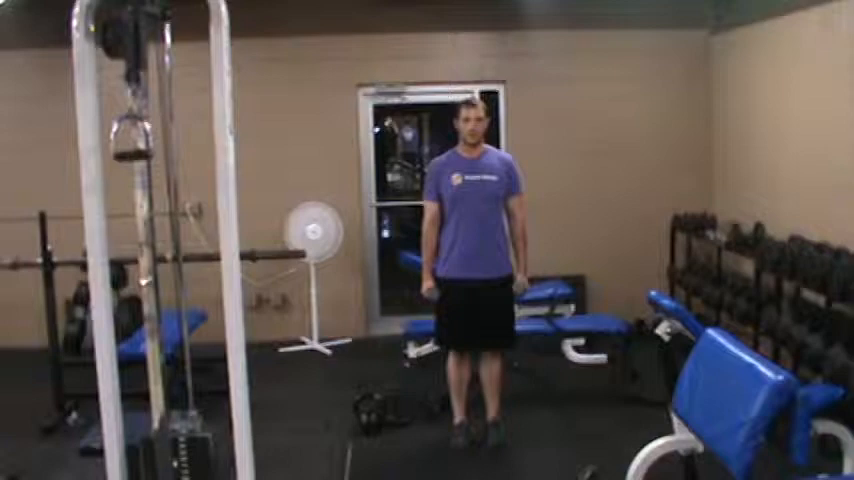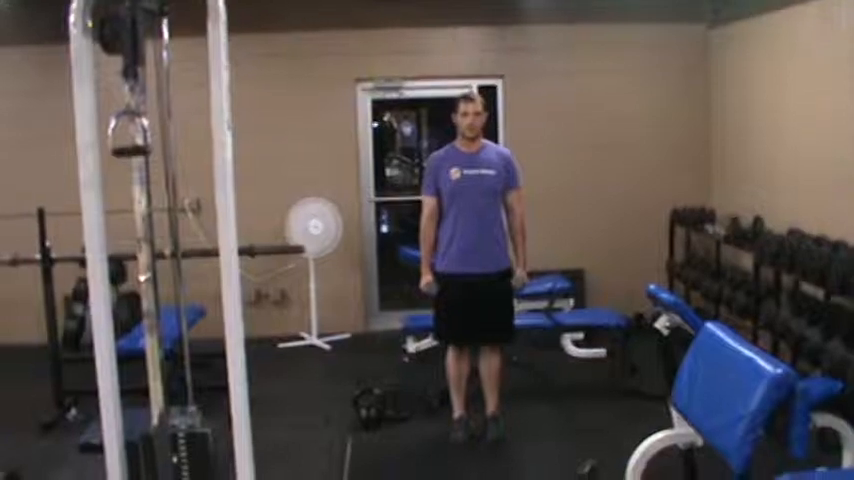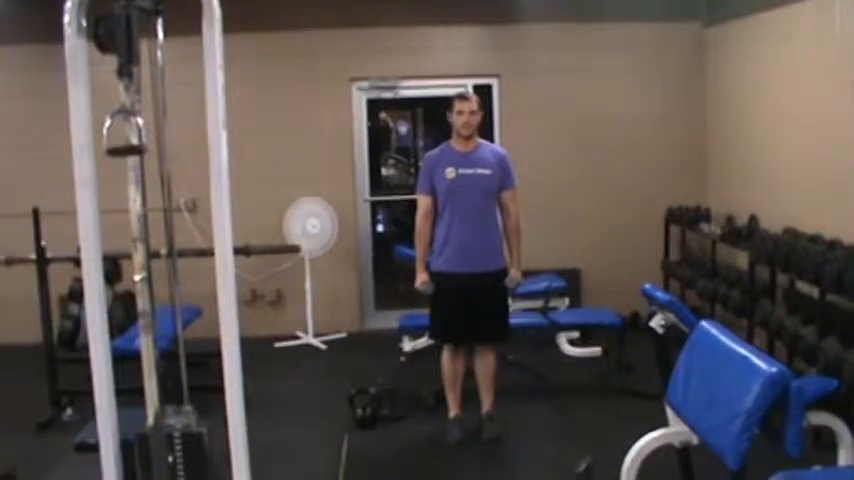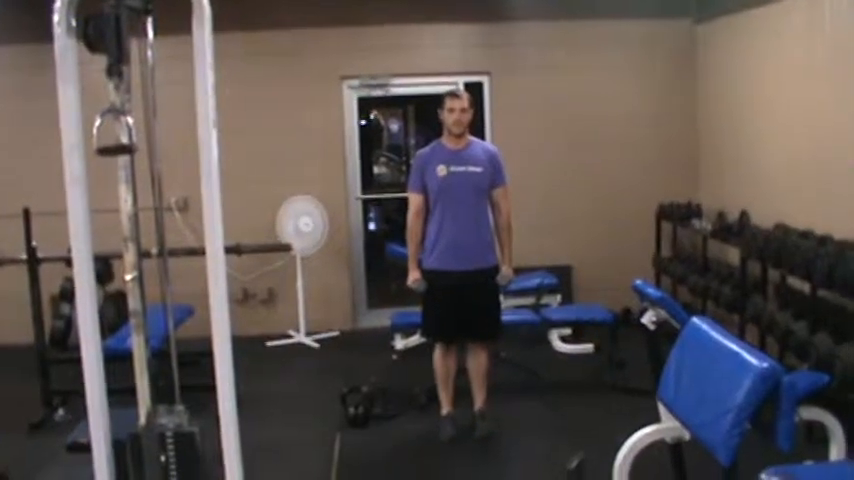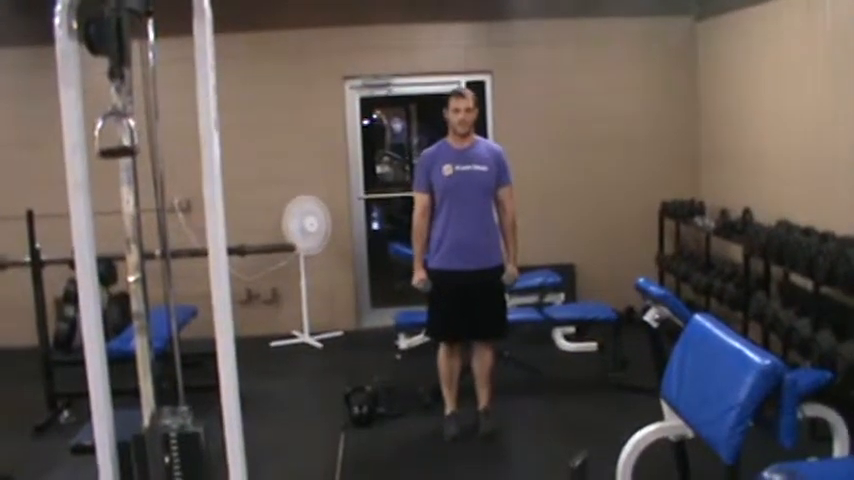
dt=0.3s
person 1, frame 1
left shoulder: (504, 164)
right shoulder: (440, 167)
left elbow: (517, 219)
right elbow: (430, 223)
left wrist: (522, 268)
right wrist: (427, 274)
left hip: (496, 275)
right hip: (454, 276)
left knee: (492, 350)
right knee: (458, 350)
left ankle: (493, 418)
right ankle: (460, 420)
person 1, frame 2
left shoulder: (502, 159)
right shoulder: (438, 162)
left elbow: (515, 213)
right elbow: (429, 217)
left wrist: (521, 263)
right wrist: (426, 269)
left hip: (495, 269)
right hip: (452, 271)
left knee: (491, 344)
right knee: (457, 345)
left ankle: (492, 413)
right ankle: (459, 414)
person 1, frame 3
left shoulder: (498, 158)
right shoulder: (434, 161)
left elbow: (510, 212)
right elbow: (424, 216)
left wrist: (515, 262)
right wrist: (421, 267)
left hip: (490, 268)
right hip: (447, 269)
left knee: (486, 343)
right knee: (452, 344)
left ankle: (488, 412)
right ankle: (454, 414)
person 1, frame 4
left shoulder: (488, 155)
right shoulder: (425, 159)
left elbow: (501, 210)
right elbow: (415, 214)
left wrist: (506, 259)
right wrist: (413, 265)
left hip: (481, 266)
right hip: (439, 267)
left knee: (479, 341)
right knee: (444, 342)
left ankle: (480, 409)
right ankle: (447, 412)
person 1, frame 5
left shoulder: (494, 155)
right shoulder: (430, 158)
left elbow: (506, 209)
right elbow: (421, 214)
left wrist: (511, 259)
right wrist: (418, 265)
left hip: (487, 266)
right hip: (445, 267)
left knee: (484, 341)
right knee: (449, 343)
left ankle: (484, 408)
right ankle: (450, 410)
